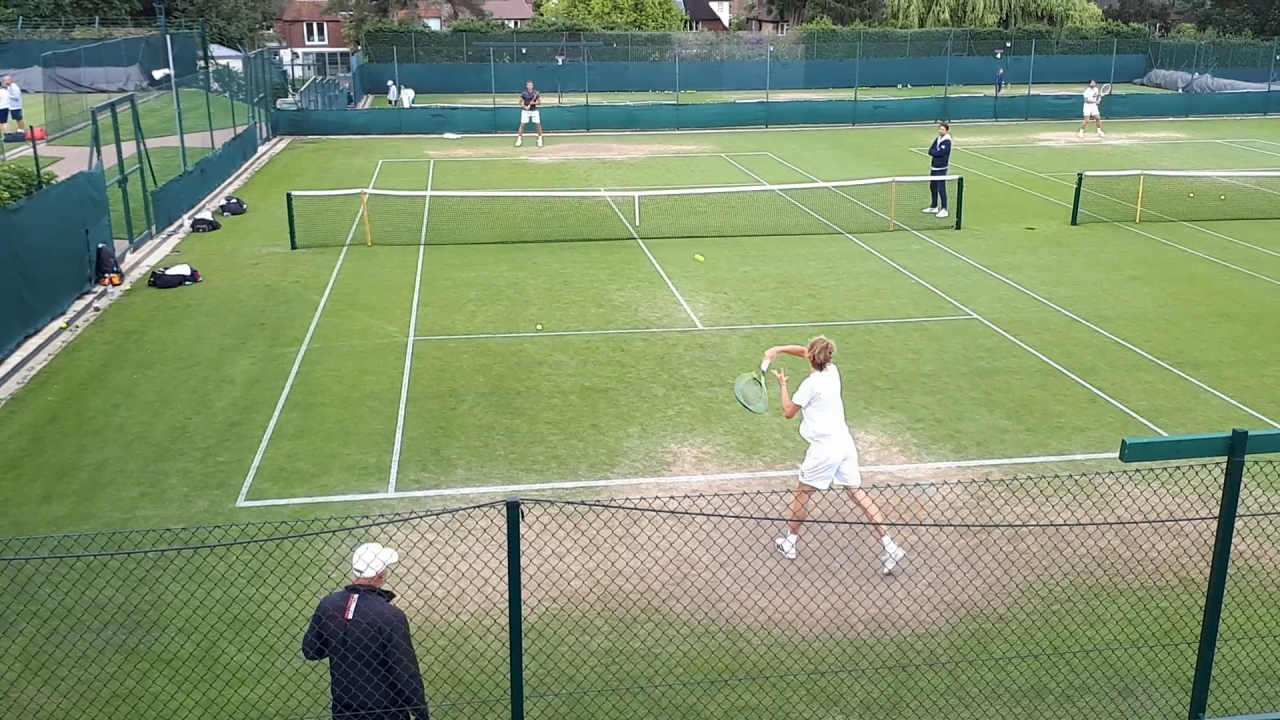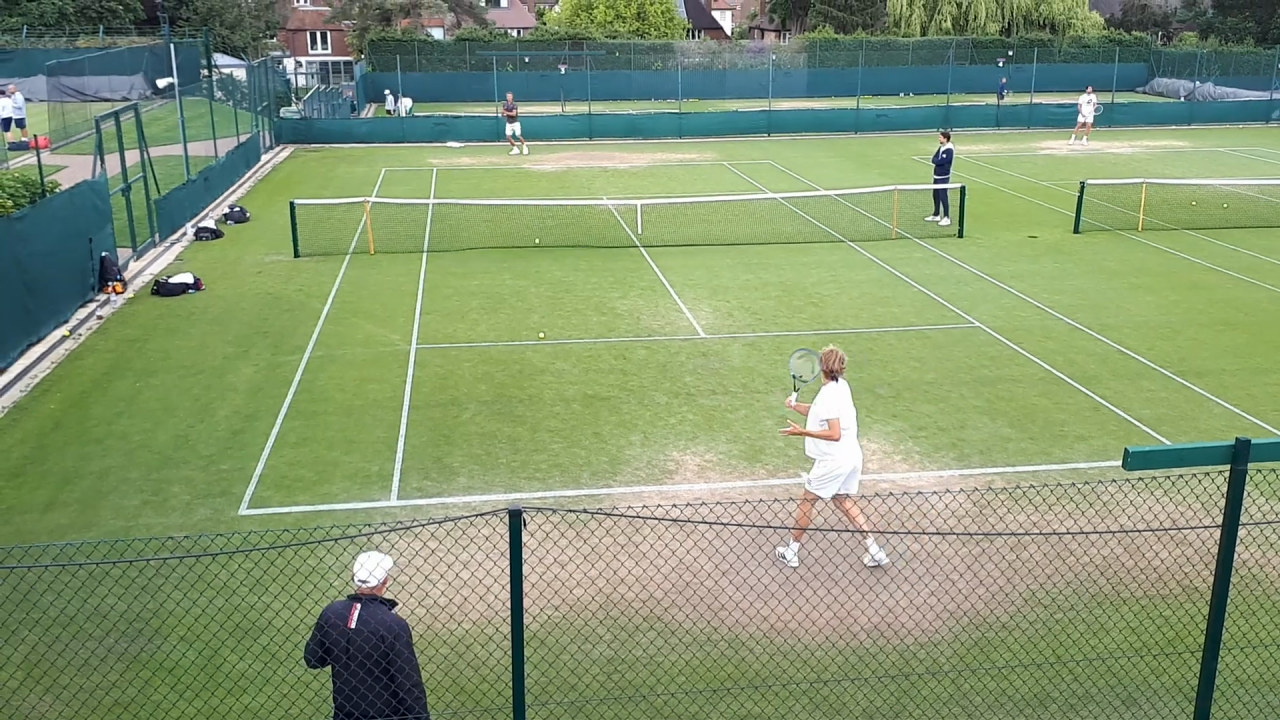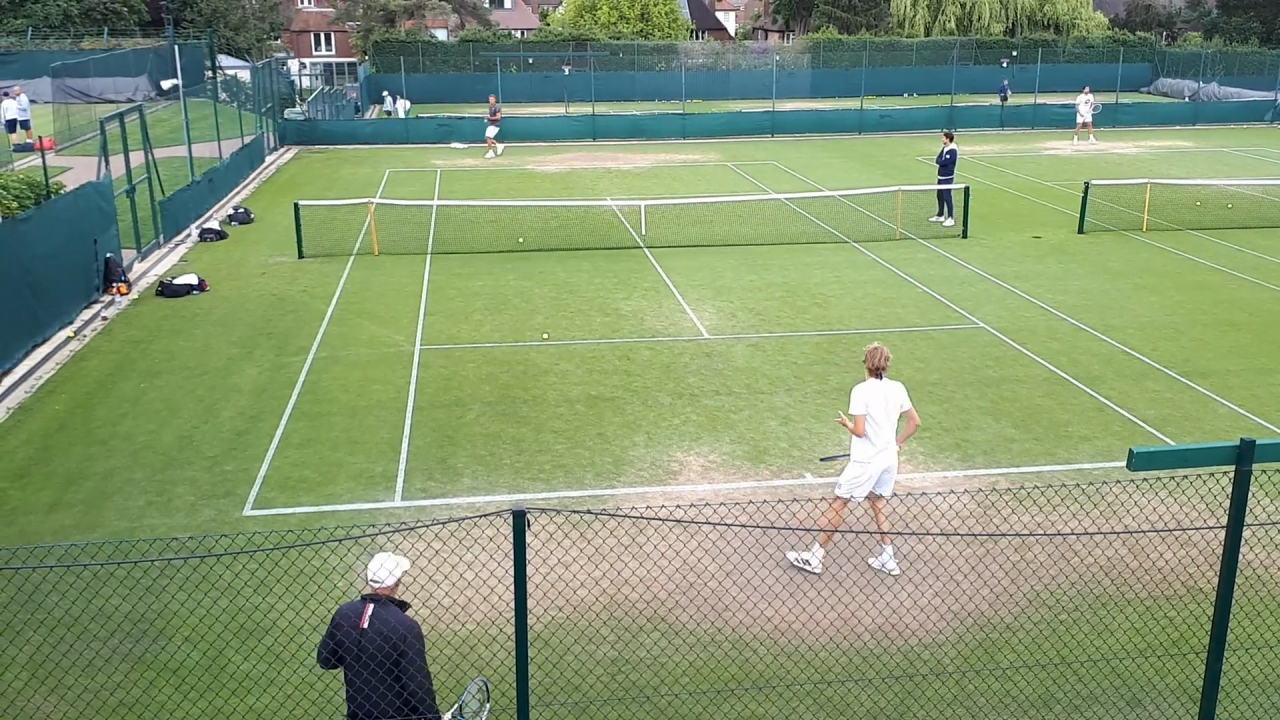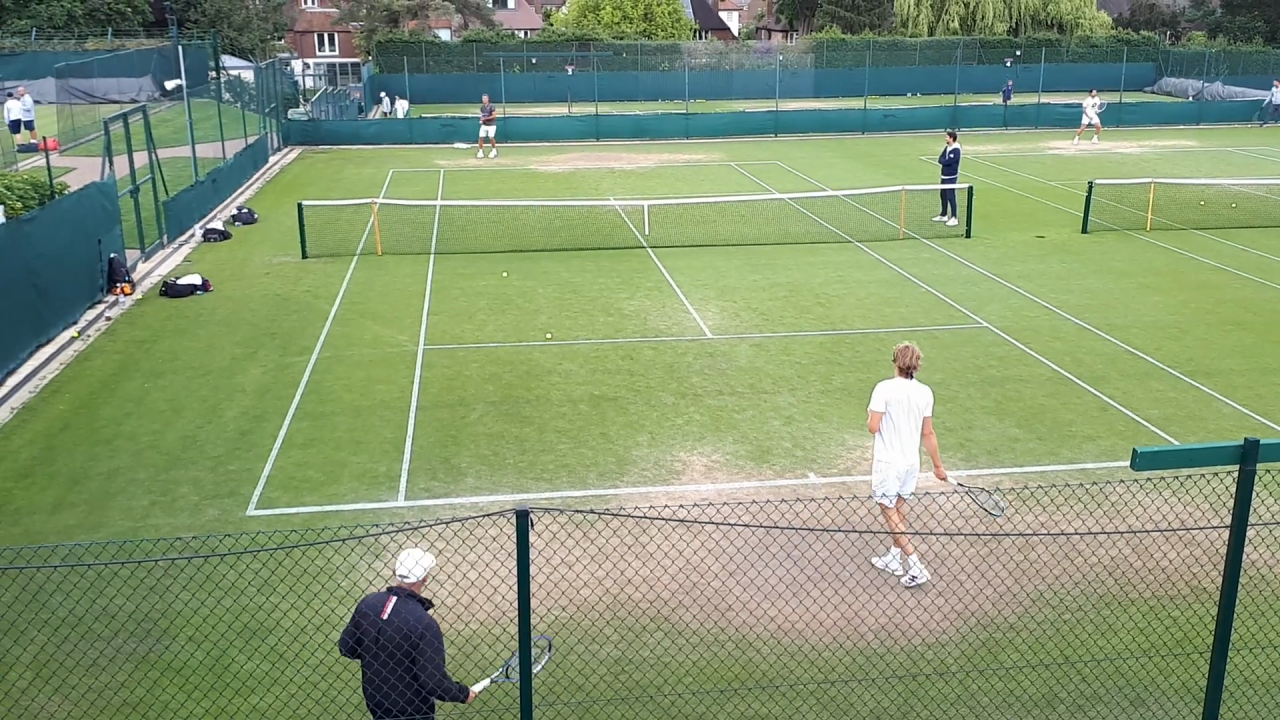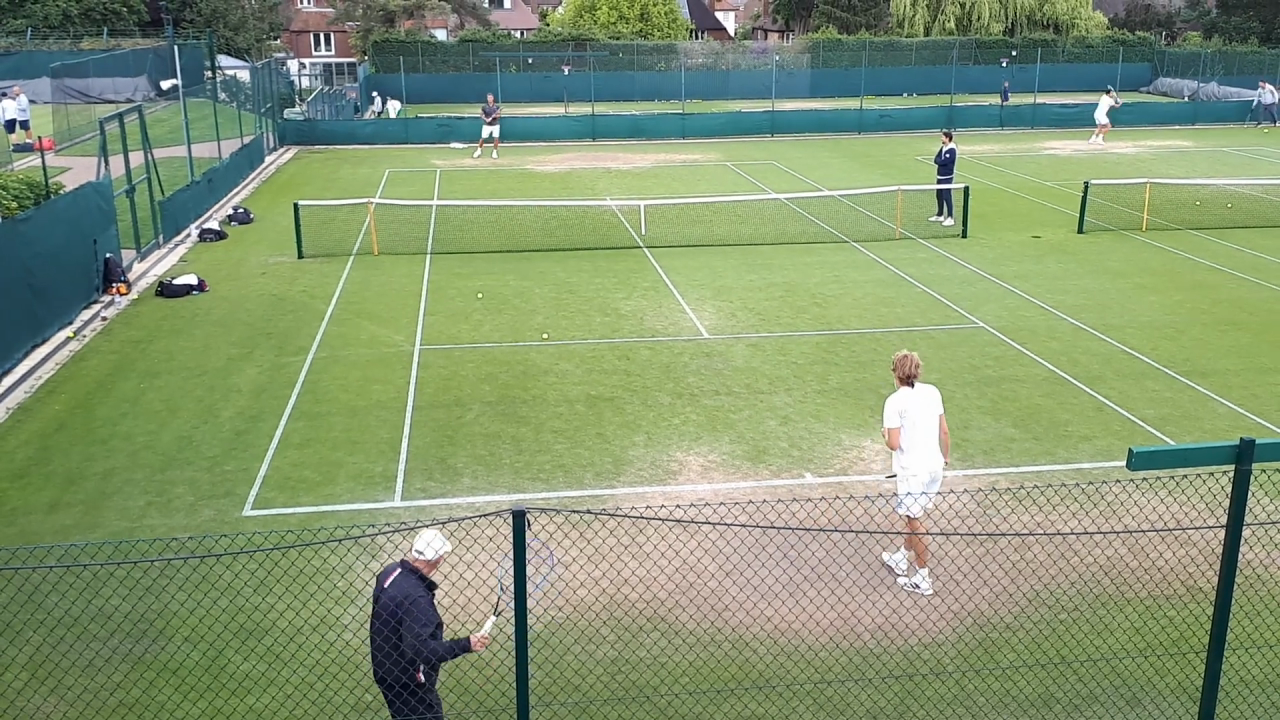
dt=0.4s
person 1, frame 1
left shoulder: (812, 383)
right shoulder: (831, 370)
left elbow: (788, 412)
right elbow: (806, 352)
left wrist: (783, 385)
right wrist: (778, 349)
left hip: (824, 450)
right hip: (845, 446)
left knee: (803, 494)
right knee: (858, 494)
left ankle: (789, 544)
right ankle: (889, 545)
person 1, frame 2
left shoulder: (829, 394)
right shoulder: (841, 387)
left elbow: (834, 434)
right elbow: (822, 412)
left wrist: (803, 432)
right wrist: (797, 405)
left hip: (834, 460)
right hip: (853, 457)
left knee: (808, 501)
right knee: (843, 502)
left ankle: (791, 552)
right ankle: (875, 550)
person 1, frame 3
left shoulder: (861, 391)
right shoulder: (898, 388)
left elbow: (859, 431)
right elbow: (915, 422)
left wrist: (846, 423)
right wrist: (900, 440)
left hip: (866, 461)
right hip: (889, 460)
left knee: (838, 505)
right knee: (877, 504)
left ankle: (815, 556)
right ankle: (888, 558)
person 1, frame 4
left shoulder: (884, 388)
right shoulder: (925, 392)
left elbow: (872, 427)
right elbow: (928, 434)
left wrist: (872, 416)
right wrist: (938, 465)
left hip: (888, 462)
right hip: (911, 461)
left knee: (890, 513)
right knee: (896, 508)
left ankle: (917, 567)
right ankle: (895, 559)
person 1, frame 5
left shoulder: (895, 401)
right shoulder: (932, 392)
left elbow: (894, 444)
right elbow: (944, 431)
left wrist: (885, 435)
right wrist: (945, 456)
left hip: (912, 471)
right hip: (934, 467)
left knee: (915, 524)
right knee: (916, 518)
left ankle: (922, 579)
right ankle: (902, 557)
